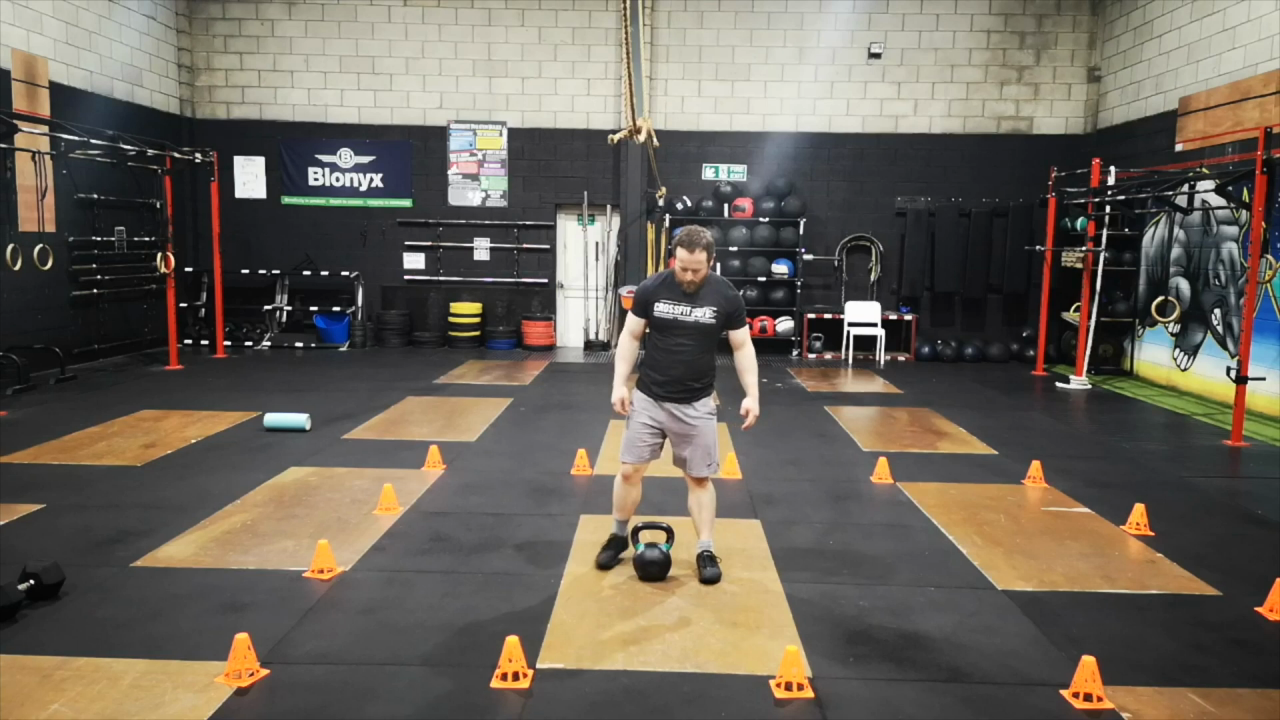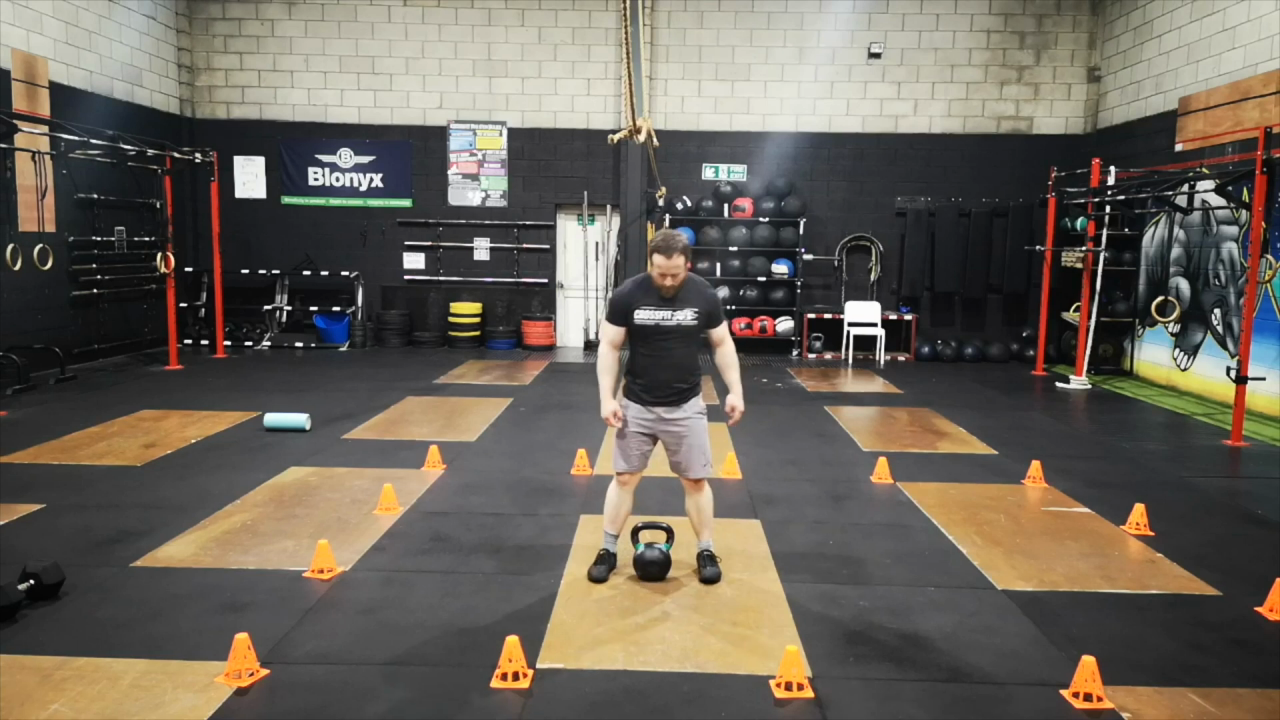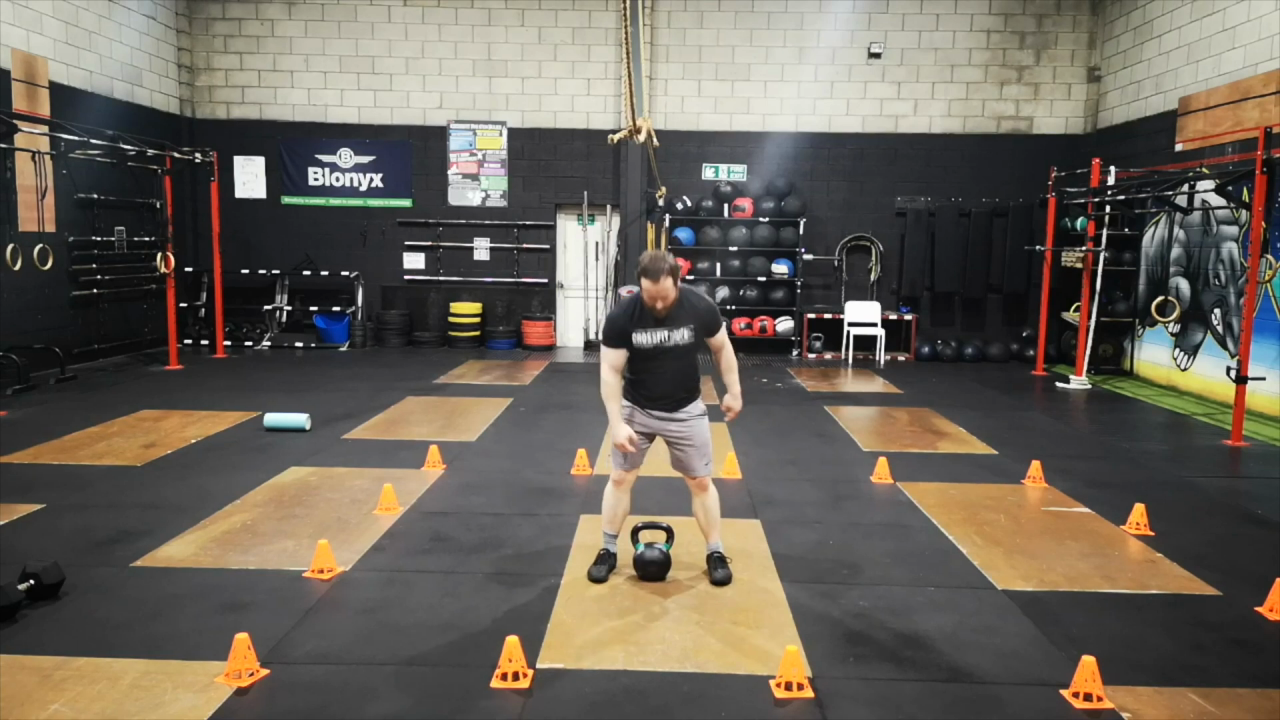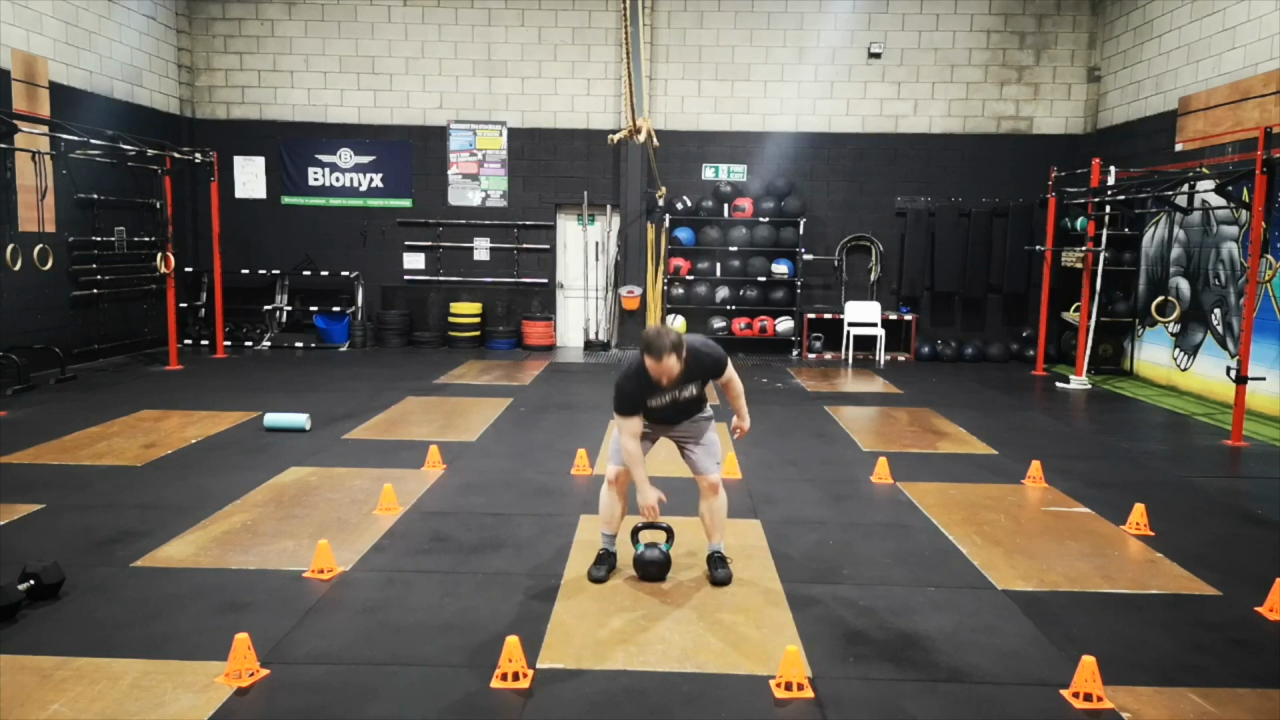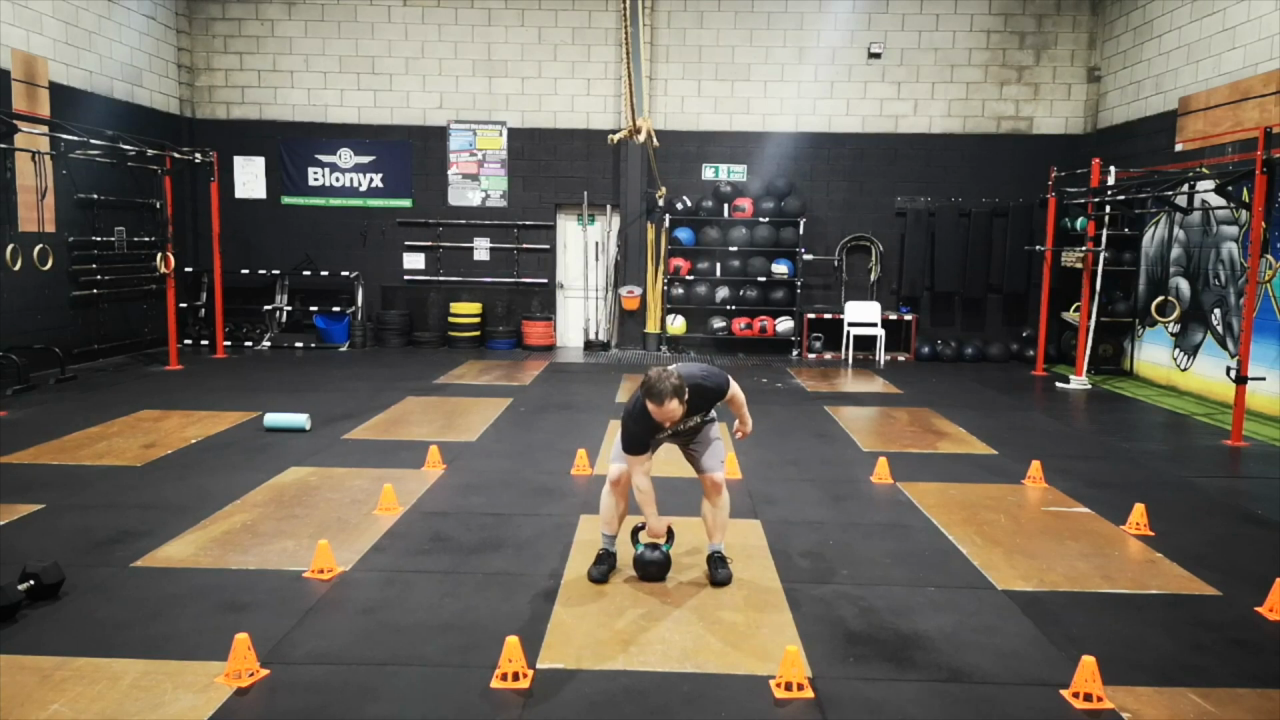
dt=0.3s
person 1, frame 1
left shoulder: (726, 296)
right shoulder: (652, 289)
left elbow: (742, 347)
right elbow: (630, 336)
left wrist: (751, 394)
right wrist: (620, 383)
left hip: (696, 404)
right hip: (648, 398)
left knee: (699, 477)
right knee: (629, 470)
left ankle: (705, 551)
right ankle: (619, 536)
person 1, frame 2
left shoulder: (704, 295)
right shoulder: (628, 295)
left elbow: (722, 345)
right elbow: (609, 347)
left wrist: (735, 391)
right wrist: (607, 397)
left hip: (686, 406)
right hip: (636, 406)
left knee: (696, 480)
right knee: (625, 478)
left ankle: (706, 552)
right ankle: (608, 550)
person 1, frame 3
left shoulder: (700, 307)
right shoulder: (622, 315)
left elbow: (722, 348)
right elbow: (610, 372)
left wrist: (734, 391)
right wrist: (616, 423)
left hip: (686, 410)
right hip: (636, 408)
left knee: (700, 480)
right knee: (620, 477)
left ankle: (715, 553)
right ankle: (608, 551)
person 1, frame 4
left shoulder: (706, 354)
right shoulder: (629, 379)
left elbow: (729, 379)
right elbow: (629, 438)
left wrist: (741, 414)
right wrist: (644, 488)
left hip: (692, 418)
right hip: (644, 421)
left knee: (711, 480)
right knee: (615, 475)
left ankle: (716, 554)
right ankle: (607, 551)
person 1, frame 5
left shoulder: (707, 382)
right shoulder: (635, 416)
left elbow: (733, 392)
right elbow: (640, 476)
left wrist: (744, 419)
right wrist: (653, 521)
left hip: (697, 424)
left knee: (715, 480)
right knee: (617, 476)
left ankle: (716, 554)
right ankle: (607, 552)
